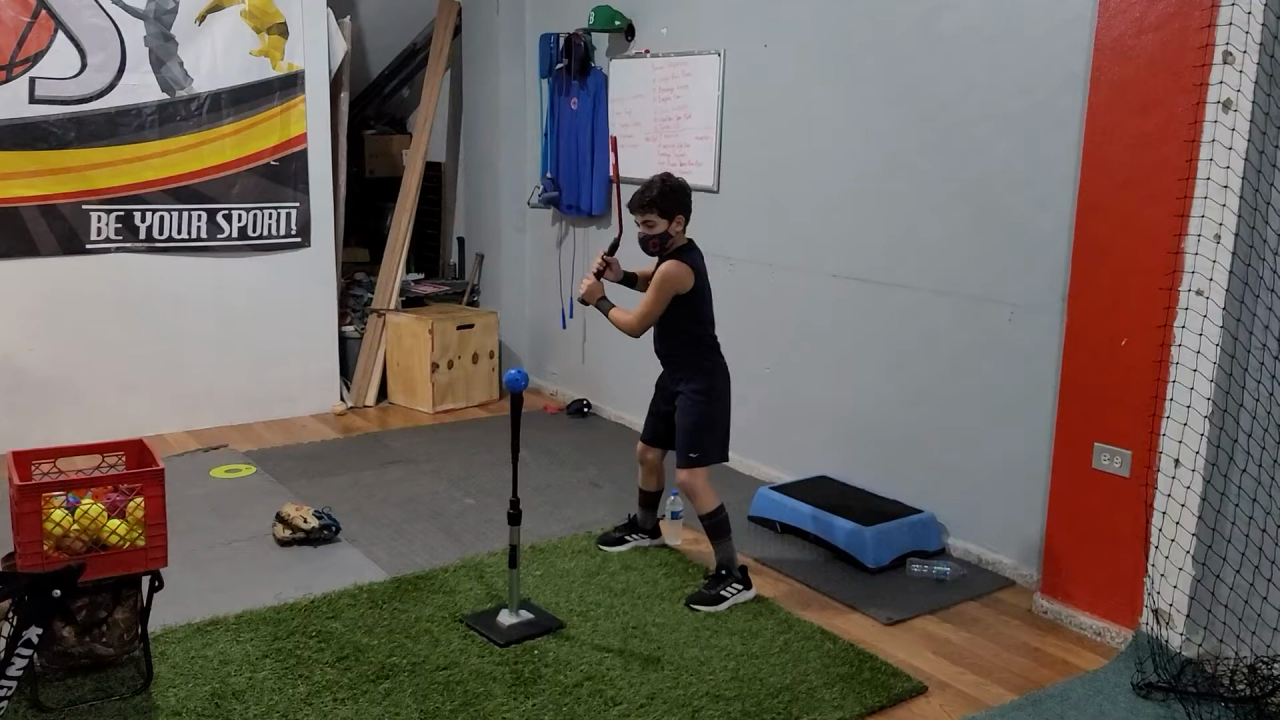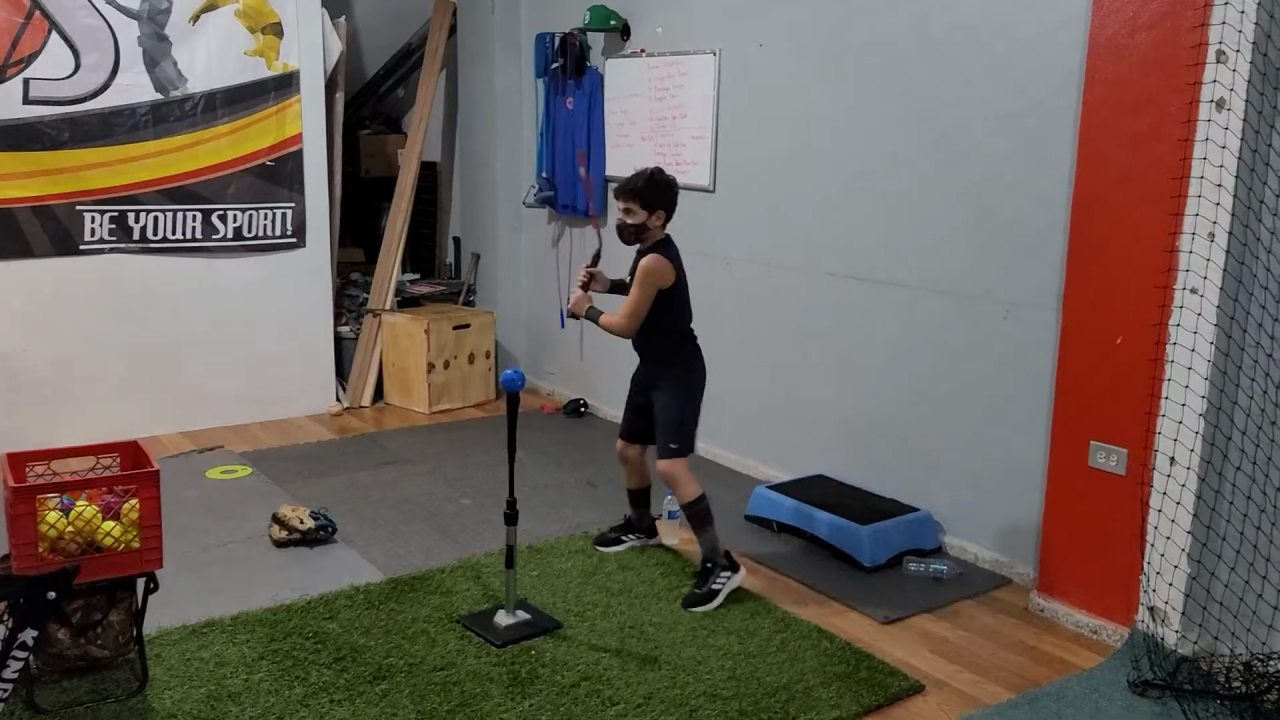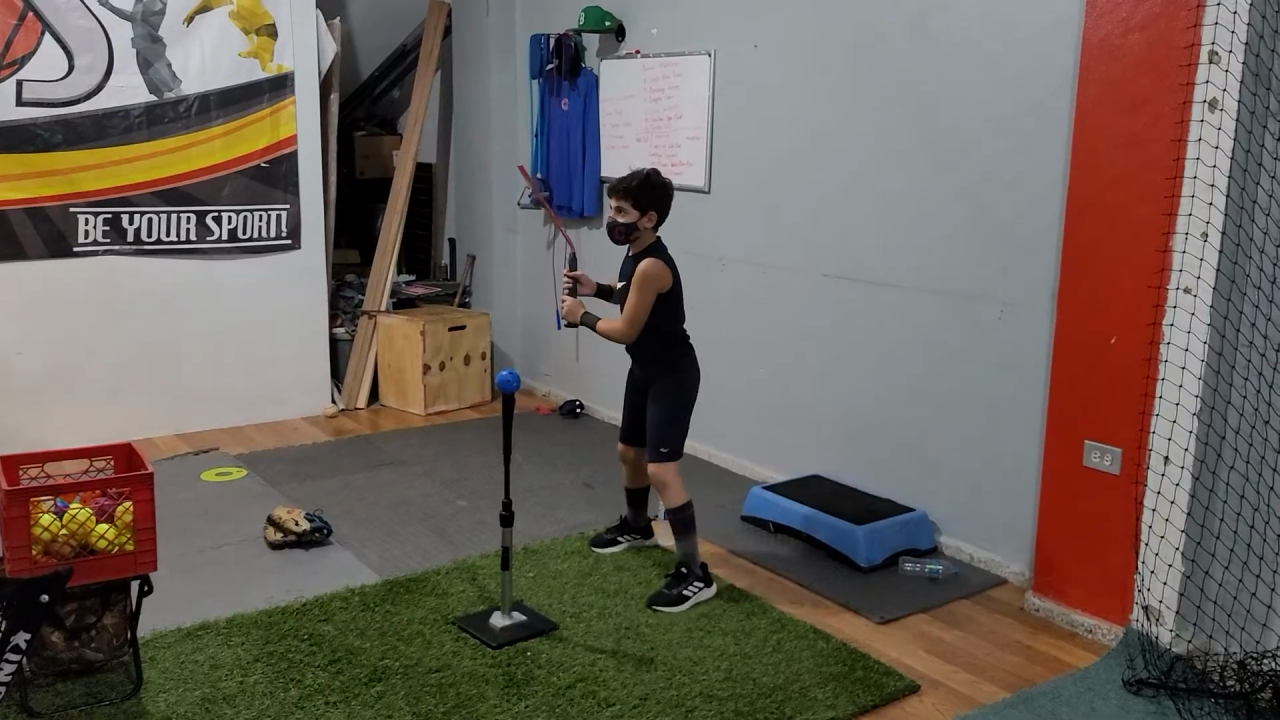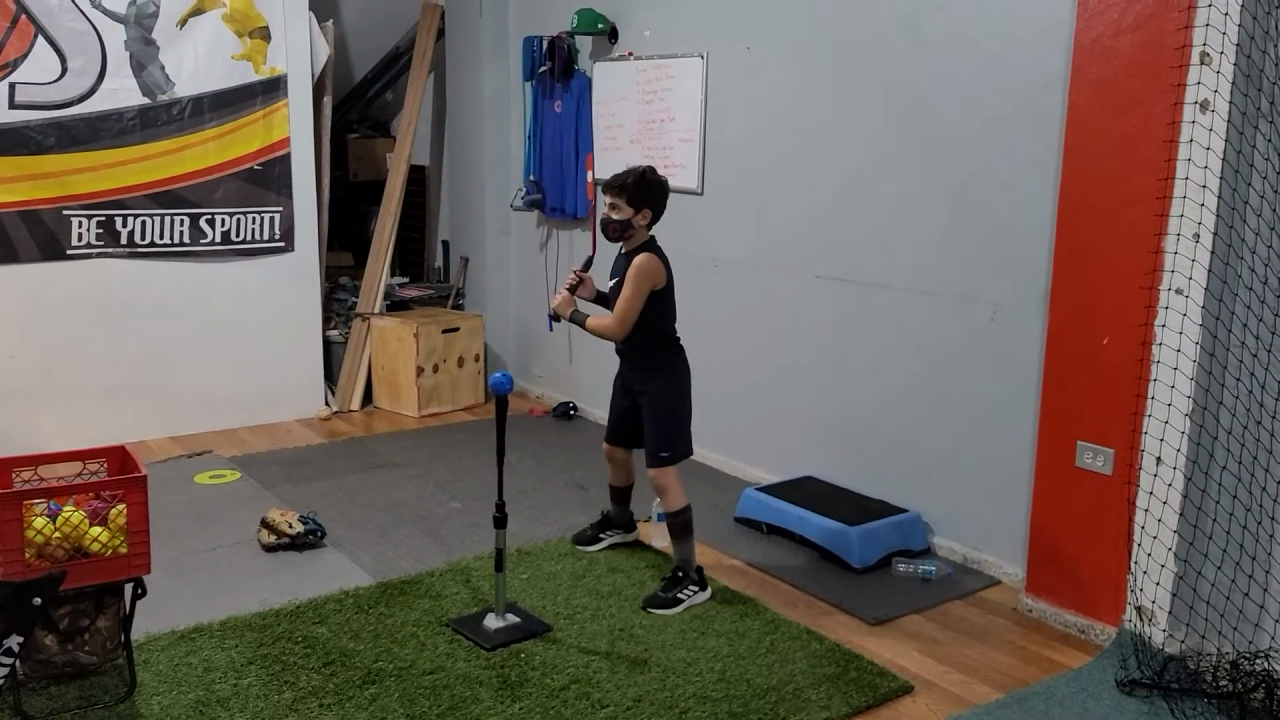
dt=0.3s
person 1, frame 1
left shoulder: (675, 267)
right shoulder: (680, 254)
left elbow: (636, 325)
right elbow: (650, 282)
left wrist: (598, 299)
right wrist: (620, 274)
left hip: (700, 382)
right hip: (676, 376)
left knee: (690, 477)
right knee: (648, 451)
left ankle: (733, 575)
right ankle: (645, 527)
person 1, frame 2
left shoulder: (654, 261)
right shoulder: (654, 251)
left elbow: (626, 325)
left wrist: (587, 309)
right wrist: (609, 284)
left hip: (677, 372)
right hip: (653, 368)
left knee: (671, 466)
right knee: (628, 448)
left ankle: (719, 564)
right ankle: (640, 525)
person 1, frame 3
left shoulder: (651, 265)
right shoulder: (636, 255)
left elbow: (626, 330)
left wrist: (582, 316)
right wrist: (598, 289)
left hip: (672, 374)
right hip: (645, 369)
left knee: (662, 470)
right knee: (630, 451)
left ankle: (695, 574)
right ankle: (637, 527)
person 1, frame 4
left shoulder: (646, 261)
right shoulder: (627, 253)
left elbow: (616, 328)
left wrist: (571, 311)
right wrist: (596, 294)
left hip: (662, 377)
right hip: (632, 371)
left knee: (662, 474)
right knee: (615, 449)
left ankle: (690, 577)
right ankle: (619, 522)
